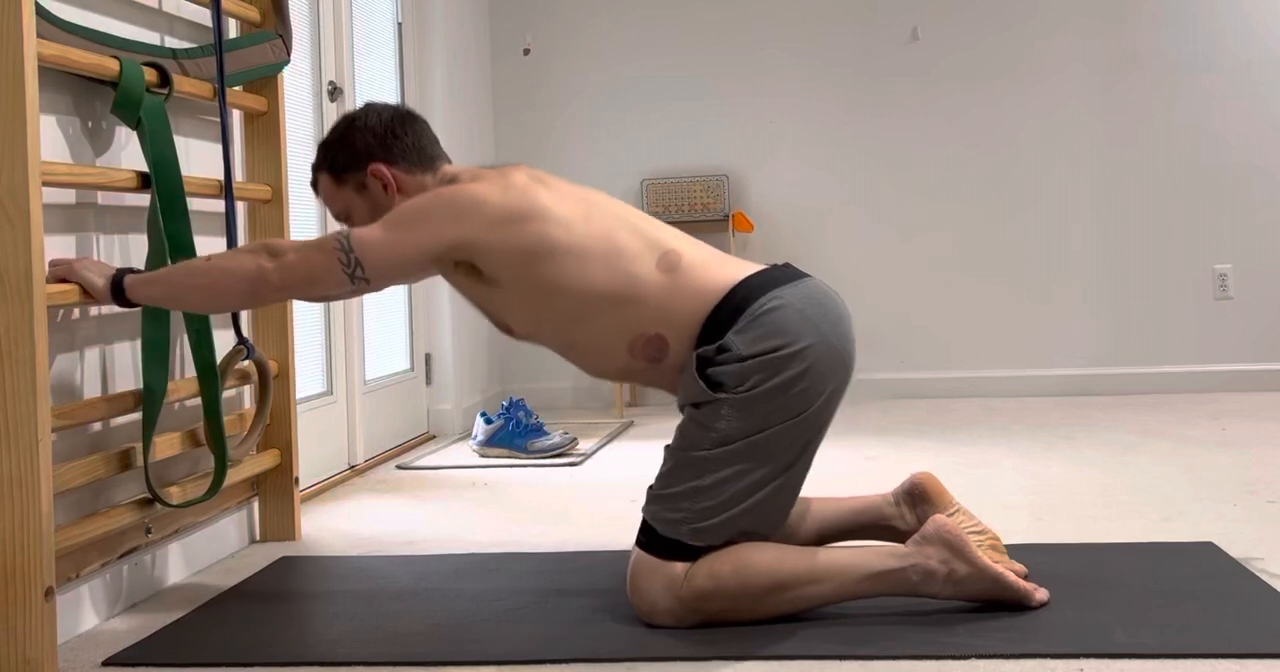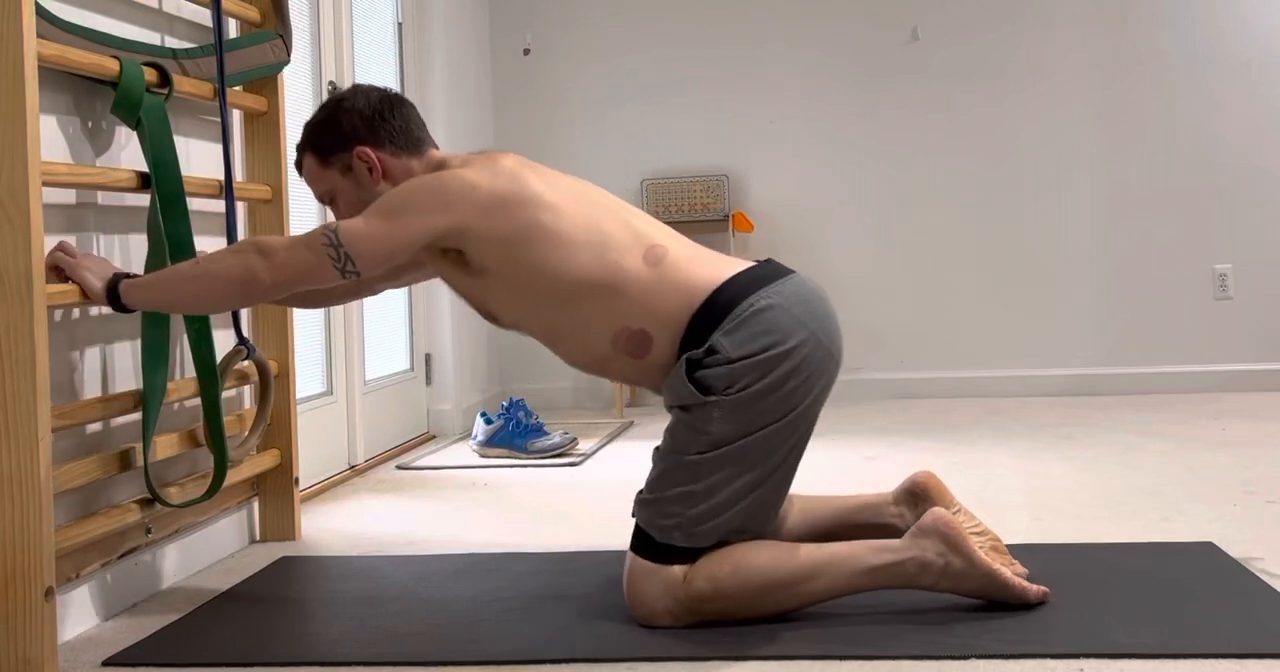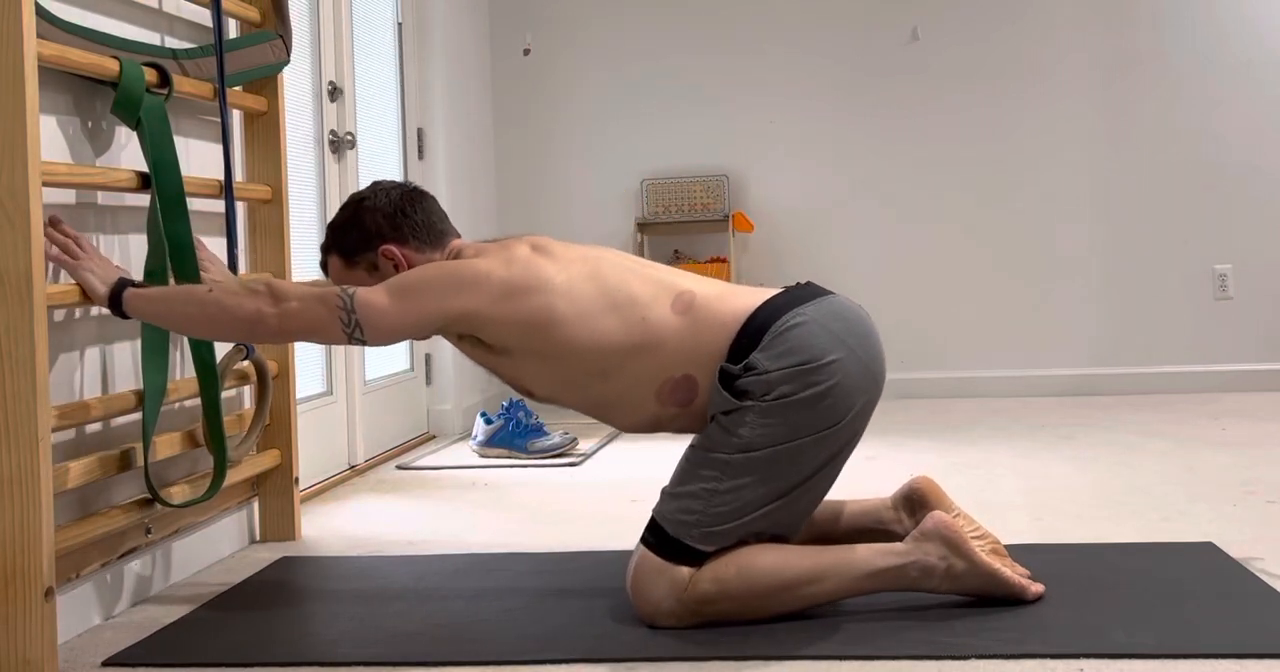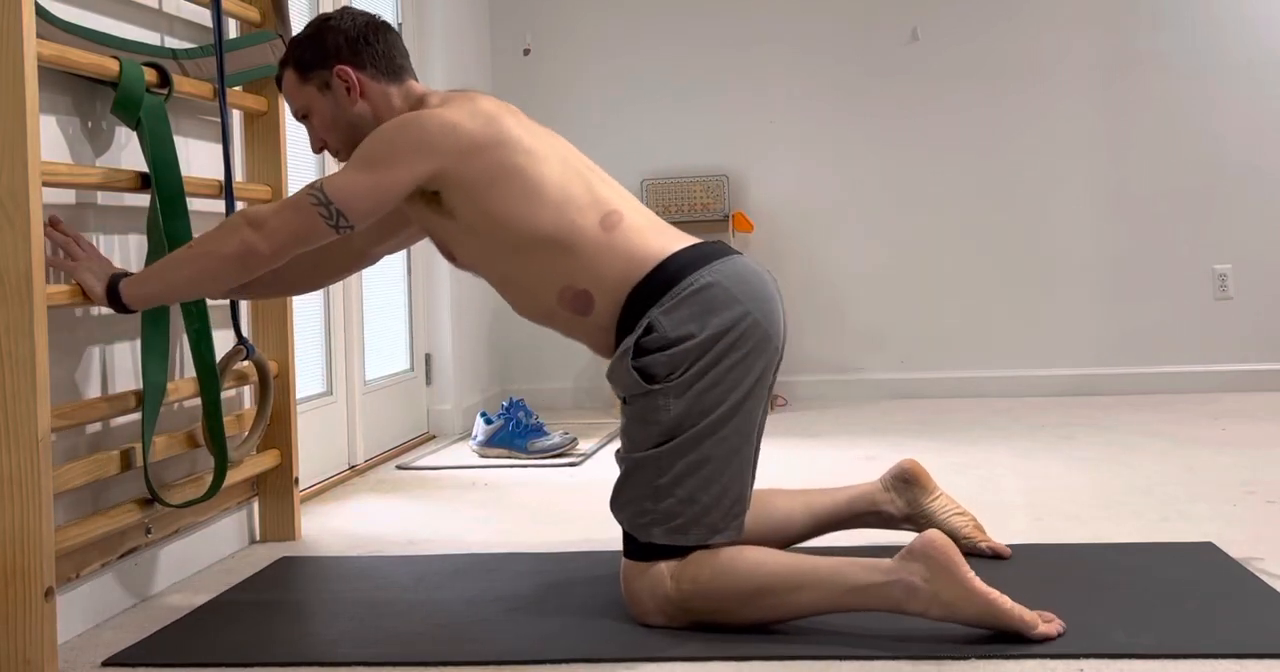
dt=1s
person 1, frame 1
left shoulder: (455, 211)
right shoulder: (496, 200)
left elbow: (277, 271)
right elbow: (310, 274)
left wrist: (121, 283)
right wrist: (172, 280)
left hip: (767, 347)
right hip: (798, 320)
left knee: (663, 587)
right knee: (716, 537)
left ankle: (922, 562)
right ankle: (900, 510)
person 1, frame 2
left shoulder: (441, 195)
right shoulder: (466, 210)
left elbow: (274, 266)
right elbow: (339, 281)
left wrist: (119, 288)
right wrist: (202, 284)
left hip: (753, 342)
right hip: (780, 318)
left knee: (661, 590)
right knee: (712, 537)
left ankle: (918, 555)
right ankle: (897, 508)
person 1, frame 3
left shoulder: (460, 287)
right shoulder: (504, 261)
left elbow: (277, 311)
left wrist: (120, 291)
right wrist: (221, 291)
left hip: (798, 363)
right hip: (824, 334)
left knee: (664, 587)
right knee: (720, 542)
left ankle: (918, 560)
right ankle: (901, 512)
person 1, frame 4
left shoulder: (424, 131)
right shoulder: (445, 160)
left elbow: (269, 233)
right elbow: (334, 256)
left wrist: (123, 289)
right wrist: (207, 282)
left hip: (691, 320)
right hip: (722, 299)
left knee: (660, 589)
right knee: (698, 540)
left ankle: (911, 577)
right ankle: (888, 498)
